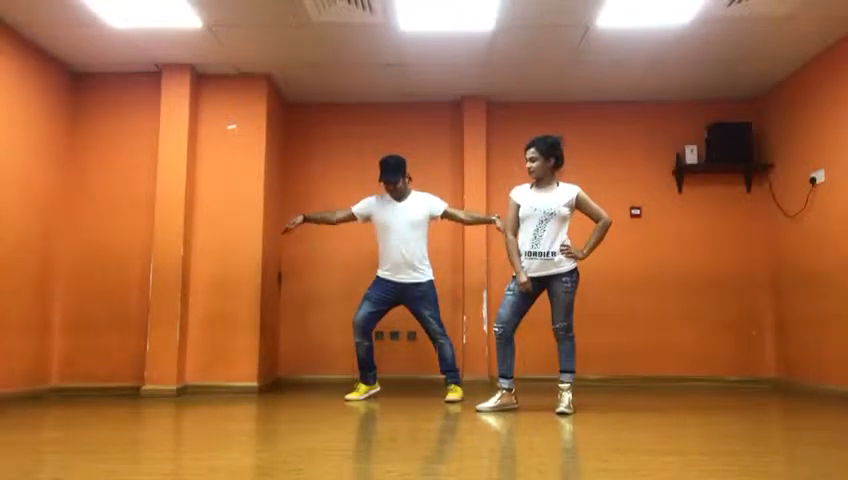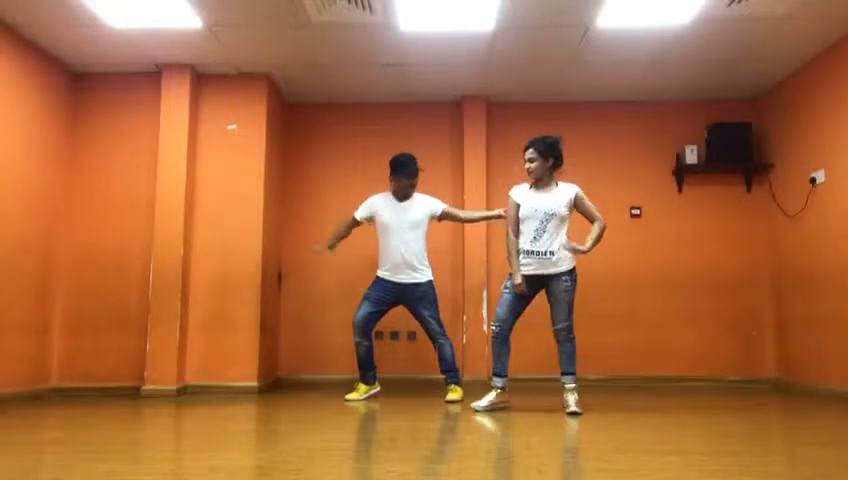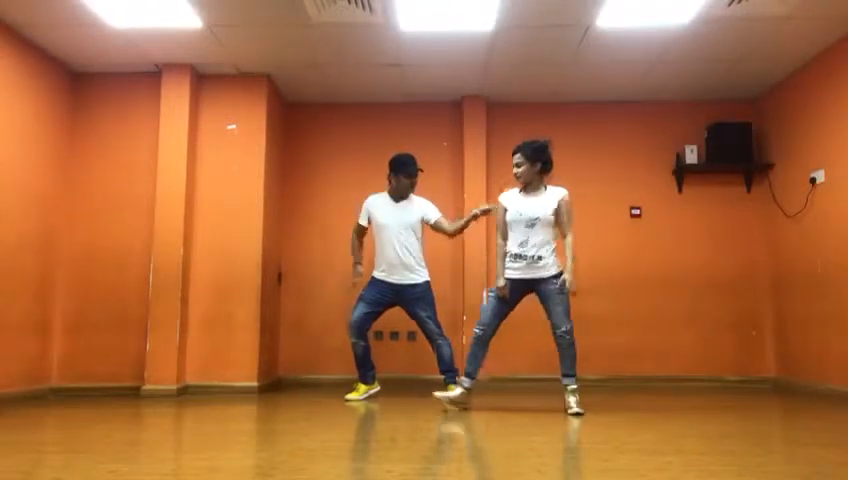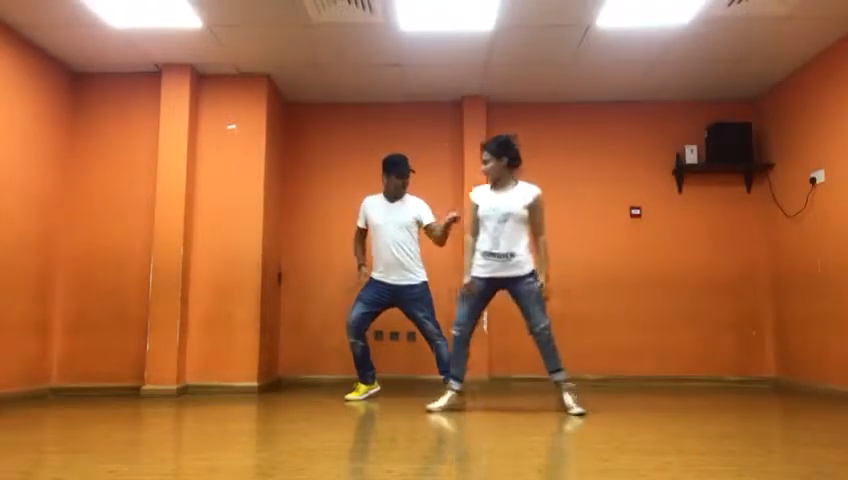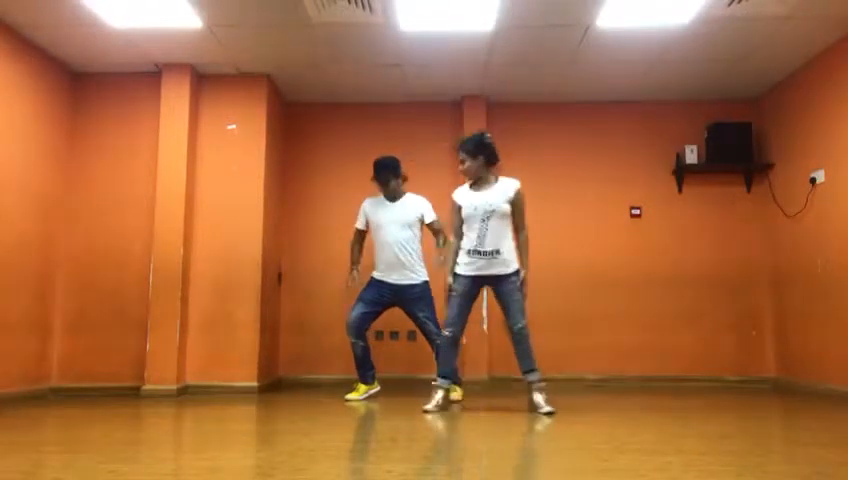
dt=0.2s
person 1, frame 1
left shoulder: (571, 192)
right shoulder: (518, 193)
left elbow: (604, 220)
right elbow: (510, 235)
left wrist: (584, 252)
right wrist: (519, 273)
left hip: (561, 272)
right hip: (527, 273)
left knee: (563, 331)
right knee: (502, 327)
left ankle: (566, 393)
right ankle: (506, 393)
person 1, frame 2
left shoulder: (570, 192)
right shoulder: (518, 193)
left elbow: (599, 221)
right elbow: (511, 235)
left wrist: (586, 247)
right wrist: (516, 273)
left hip: (560, 271)
right hip: (525, 272)
left knee: (563, 331)
right knee: (499, 326)
left ankle: (570, 393)
right ankle: (499, 391)
person 1, frame 3
left shoulder: (559, 196)
right shoulder: (507, 198)
left elbow: (567, 235)
right elbow: (501, 239)
left wrist: (568, 271)
right wrist: (499, 277)
left hip: (548, 275)
right hip: (512, 275)
left knee: (564, 332)
right knee: (483, 330)
left ankle: (571, 393)
right ankle: (464, 389)
person 1, frame 4
left shoulder: (530, 193)
right shoulder: (478, 194)
left elbow: (538, 235)
right elbow: (472, 235)
left wrist: (544, 273)
right wrist: (467, 273)
left hip: (521, 272)
right hip: (484, 273)
left knee: (541, 329)
right knee: (460, 330)
left ankle: (566, 391)
right ankle: (453, 392)
person 1, frame 5
left shoulder: (511, 188)
right shoulder: (460, 194)
left elbow: (521, 230)
right elbow: (456, 236)
left wrist: (525, 268)
right wrist: (449, 273)
left hip: (505, 270)
right hip: (467, 272)
left knee: (519, 329)
right knee: (451, 331)
left ankle: (536, 392)
right ankle: (442, 391)
person 2, frame 1
left shoulder: (426, 201)
right shoulder: (373, 204)
left elbow: (461, 216)
right elbow: (337, 217)
left wrist: (491, 219)
right wrist: (305, 217)
left hip: (420, 282)
right hip: (386, 280)
left knee: (437, 333)
right knee: (360, 324)
left ankle: (454, 384)
right ankle: (368, 382)
person 2, frame 2
left shoulder: (426, 203)
right shoulder: (375, 202)
left elbow: (461, 215)
right elbow: (349, 224)
left wrist: (496, 213)
right wrist: (331, 242)
left hip: (419, 282)
right hip: (385, 280)
left knee: (437, 333)
right knee: (360, 324)
left ankle: (454, 384)
right ankle: (367, 382)
person 2, frame 3
left shoulder: (421, 205)
right shoulder: (372, 203)
left elbow: (450, 230)
right elbow: (358, 234)
left wrist: (473, 216)
right wrist: (357, 262)
left hip: (415, 283)
right hip: (381, 281)
left knee: (435, 334)
right knee: (356, 324)
left ankle: (452, 383)
right ankle: (367, 382)
person 2, frame 4
left shoulder: (417, 205)
right shoulder: (369, 204)
left elbow: (438, 239)
right elbow: (359, 237)
left wrist: (448, 224)
right wrist: (361, 264)
left hip: (413, 284)
right hip: (379, 282)
left knee: (433, 334)
right knee: (354, 325)
right ankle: (367, 382)
person 2, frame 5
left shoulder: (419, 203)
right shoulder: (369, 205)
left elbow: (440, 232)
right elbow: (358, 239)
left wrist: (442, 248)
right wrist: (354, 267)
left hip: (414, 283)
right hip: (380, 282)
left knee: (434, 333)
right knee: (354, 324)
left ankle: (453, 384)
right ankle: (367, 382)
